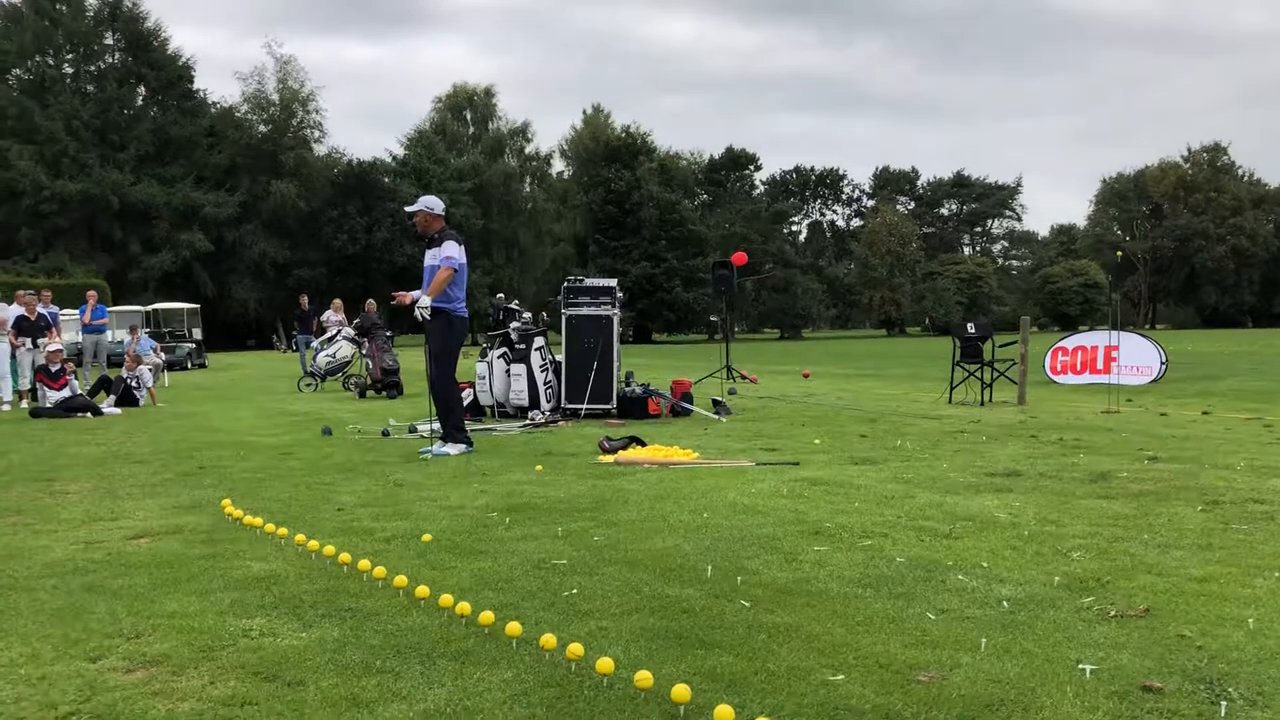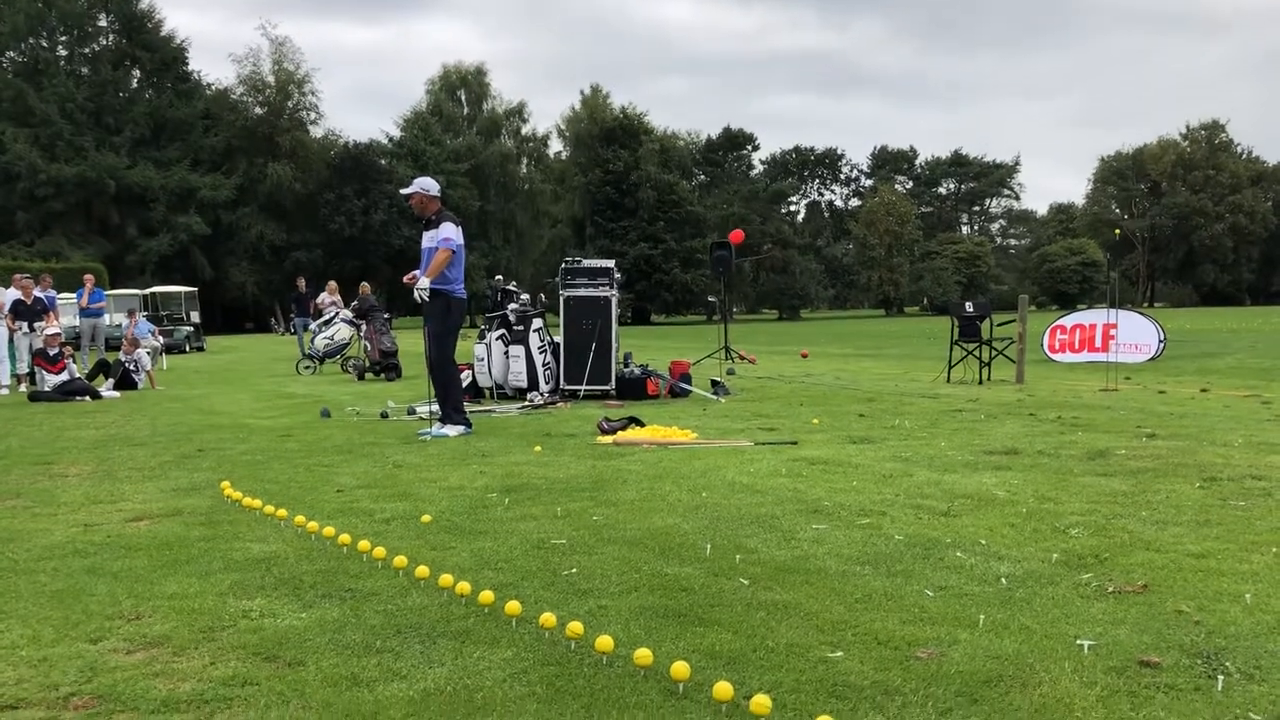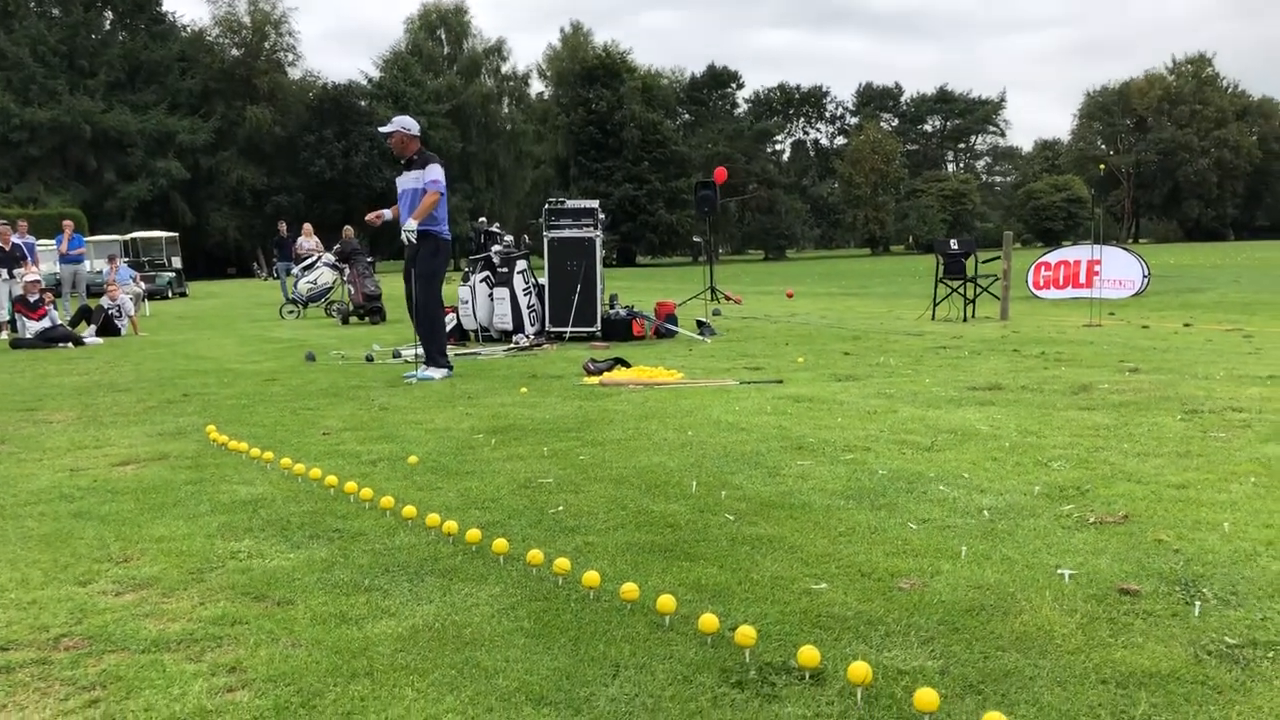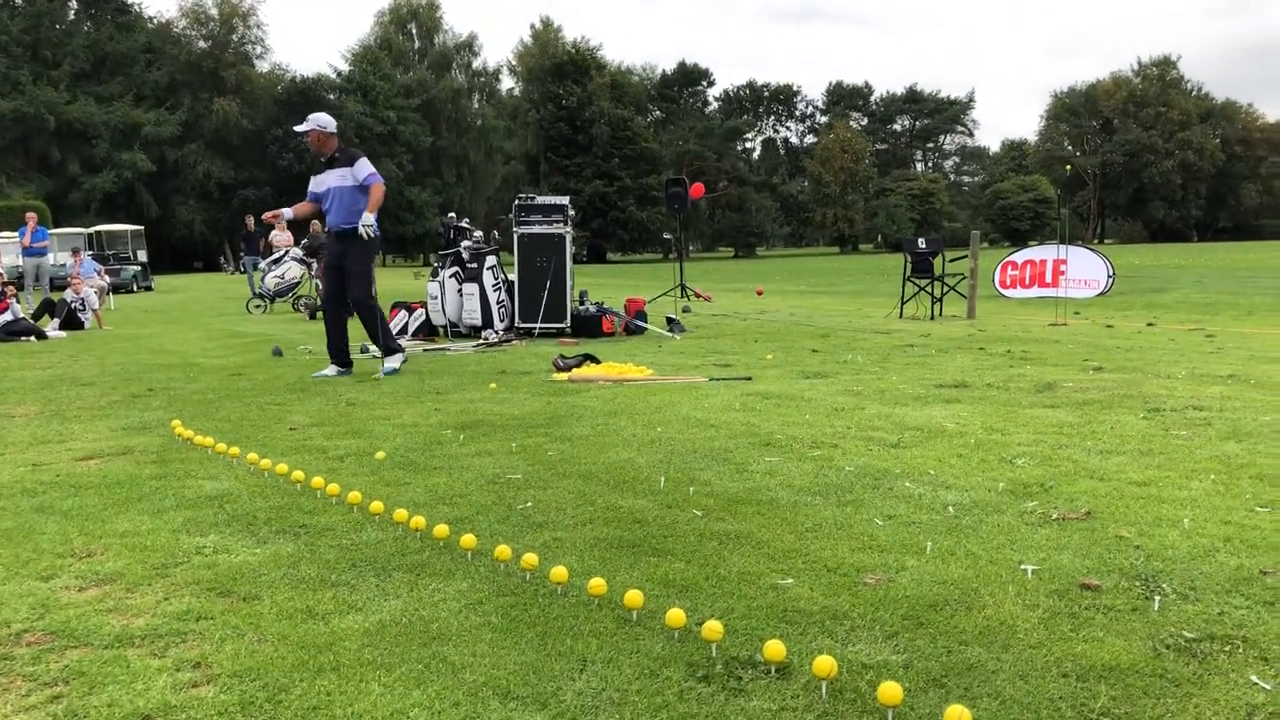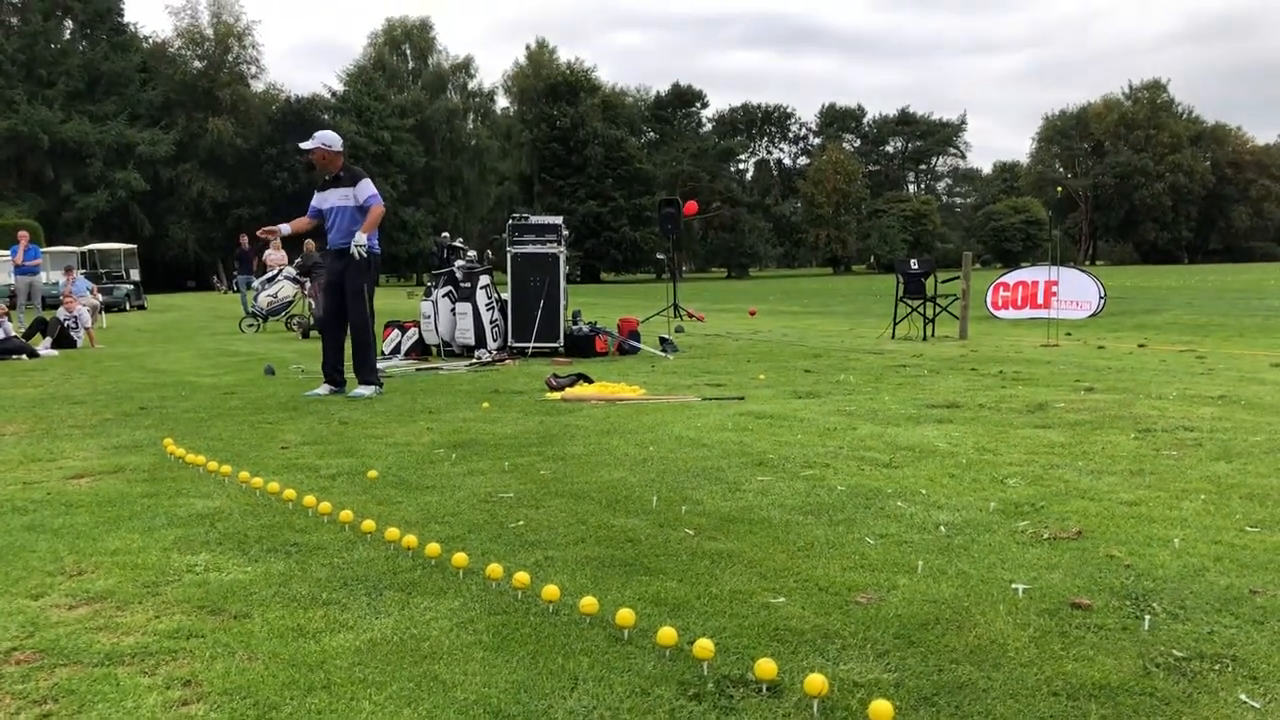
dt=1s
person 1, frame 1
left shoulder: (450, 241)
right shoulder: (432, 243)
left elbow: (447, 272)
left wrist: (426, 298)
right wrist: (414, 295)
left hip: (449, 318)
right hip: (435, 317)
left knee: (444, 380)
right knee: (437, 381)
left ankle: (460, 440)
right ankle: (449, 437)
person 1, frame 2
left shoulder: (447, 222)
right shoulder: (429, 226)
left elbow: (446, 252)
left wrist: (426, 279)
right wrist: (418, 273)
left hip: (447, 300)
right hip: (434, 299)
left knee: (443, 360)
right knee: (435, 362)
left ankle: (458, 421)
right ankle: (447, 418)
person 1, frame 3
left shoulder: (430, 163)
right shoulder: (404, 169)
left elbow: (434, 195)
left wrist: (413, 221)
right wrist: (386, 214)
left hip: (432, 240)
right hip: (413, 242)
left knee: (428, 302)
right knee: (415, 304)
left ankle: (440, 364)
right ankle: (431, 361)
person 1, frame 4
left shoulder: (353, 159)
right shoulder: (320, 171)
left elbow: (378, 186)
right elbow: (312, 204)
left wrist: (369, 214)
right wrist: (284, 213)
left hip: (360, 238)
right hip: (335, 240)
left knee: (361, 298)
right knee: (332, 302)
left ankle: (393, 351)
right ankle: (341, 363)
person 1, frame 5
left shoulder: (356, 178)
right shoulder: (323, 187)
left elbow: (378, 208)
right elbow: (311, 219)
left wrist: (362, 234)
right wrist: (281, 230)
left hip: (361, 256)
right hip: (335, 257)
left knee: (359, 319)
right knee: (330, 320)
left ankle: (370, 381)
right ankle: (333, 381)
